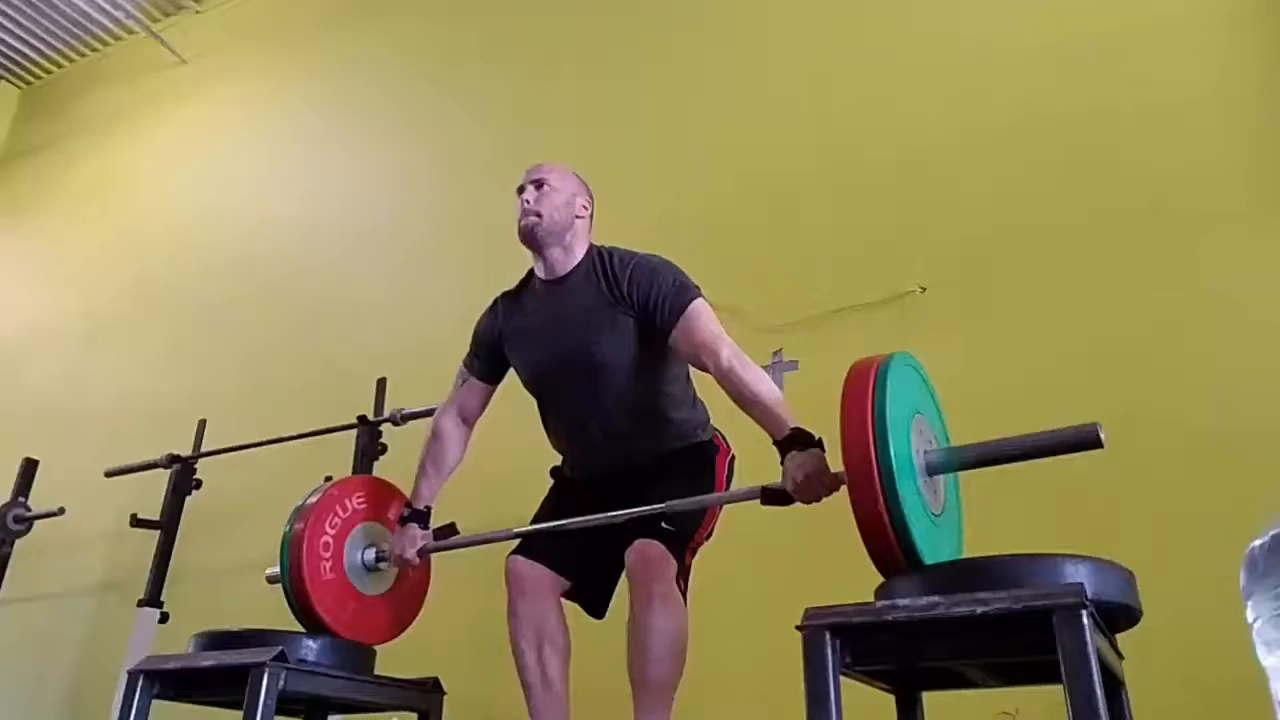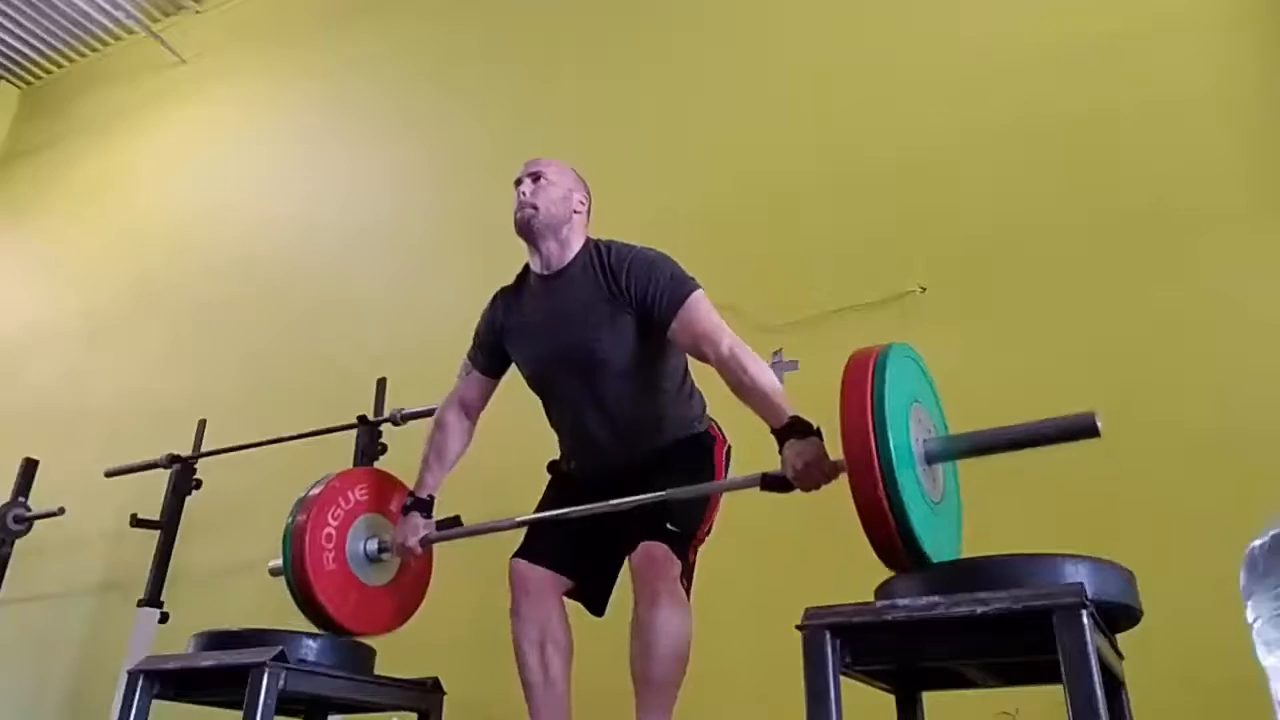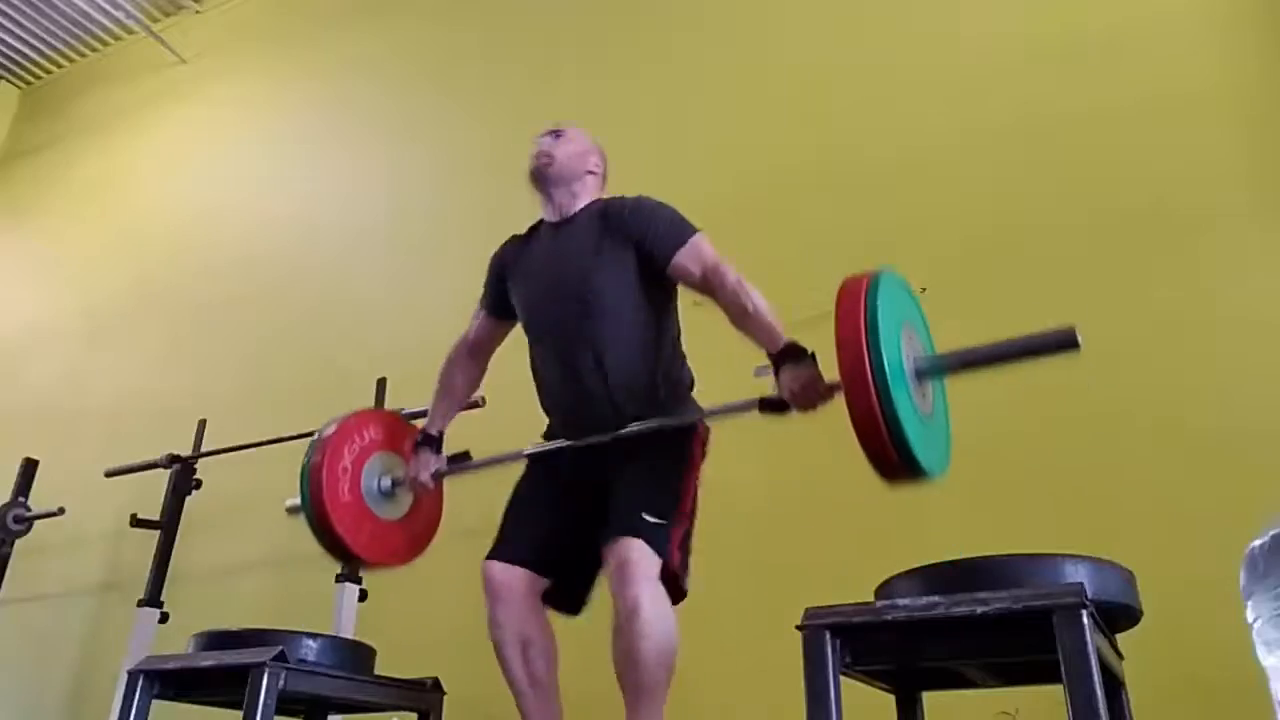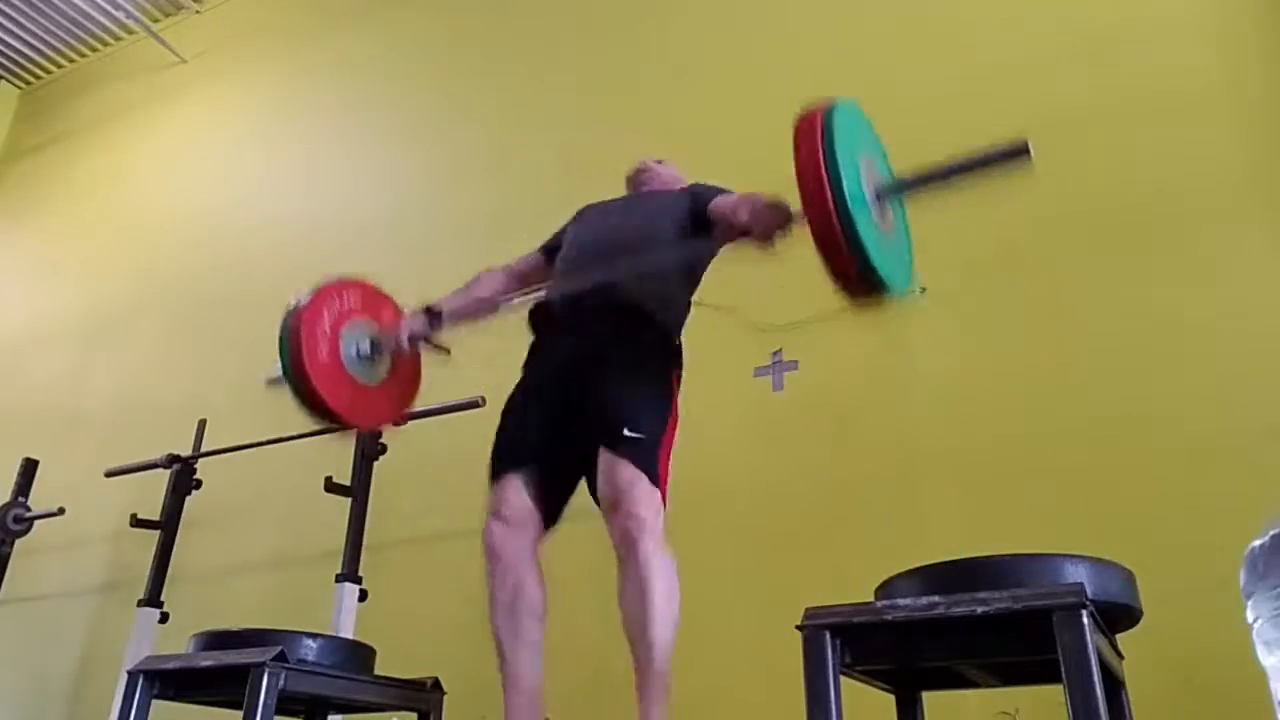
dt=0.2s
person 1, frame 1
left shoulder: (635, 276)
right shoulder: (506, 316)
left elbow: (723, 358)
right elbow: (456, 415)
left wrist: (795, 443)
right wrist: (417, 513)
left hip: (679, 460)
right hip: (589, 476)
left knee: (649, 565)
right knee: (527, 575)
person 1, frame 2
left shoulder: (631, 270)
right shoulder: (507, 310)
left elbow: (722, 348)
right elbow: (460, 408)
left wrist: (794, 433)
right wrist: (420, 503)
left hip: (676, 455)
right hip: (588, 470)
left knee: (655, 566)
right knee: (531, 577)
person 1, frame 3
left shoulder: (633, 219)
right shoulder: (513, 258)
left elbow: (719, 278)
right elbow: (470, 350)
left wrist: (787, 357)
right wrist: (432, 439)
left hip: (656, 431)
right hip: (572, 445)
left knee: (632, 568)
right knee: (506, 580)
person 1, frame 4
left shoulder: (690, 202)
right shoulder: (586, 221)
left elbow: (736, 215)
right elbow: (507, 277)
left wrist: (762, 211)
right wrist: (434, 315)
left hip: (631, 359)
right hip: (555, 351)
left knee: (634, 513)
right knee: (506, 525)
